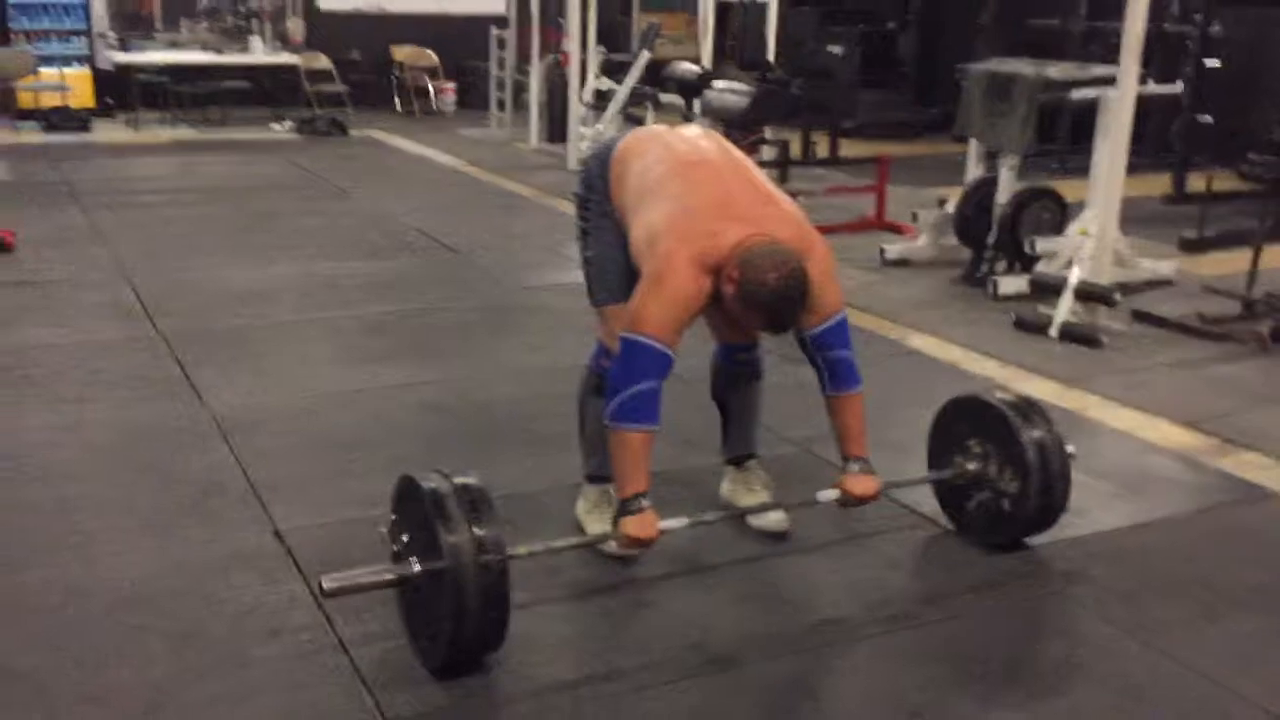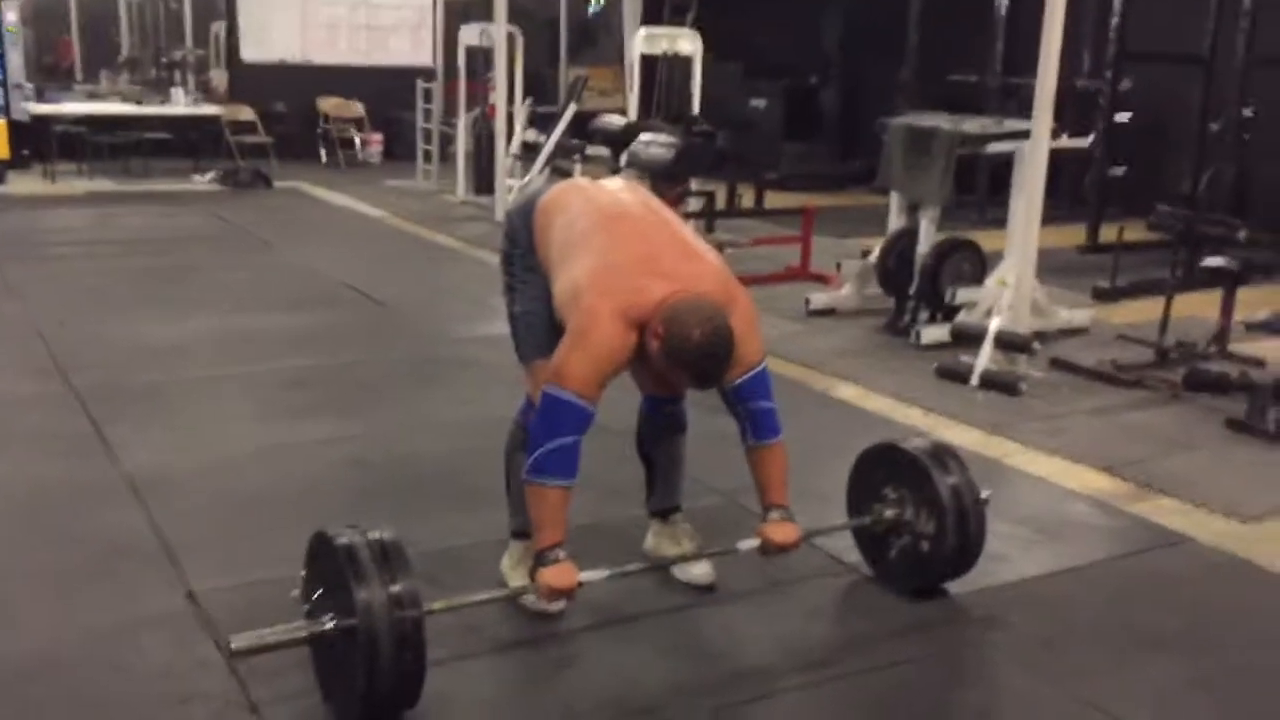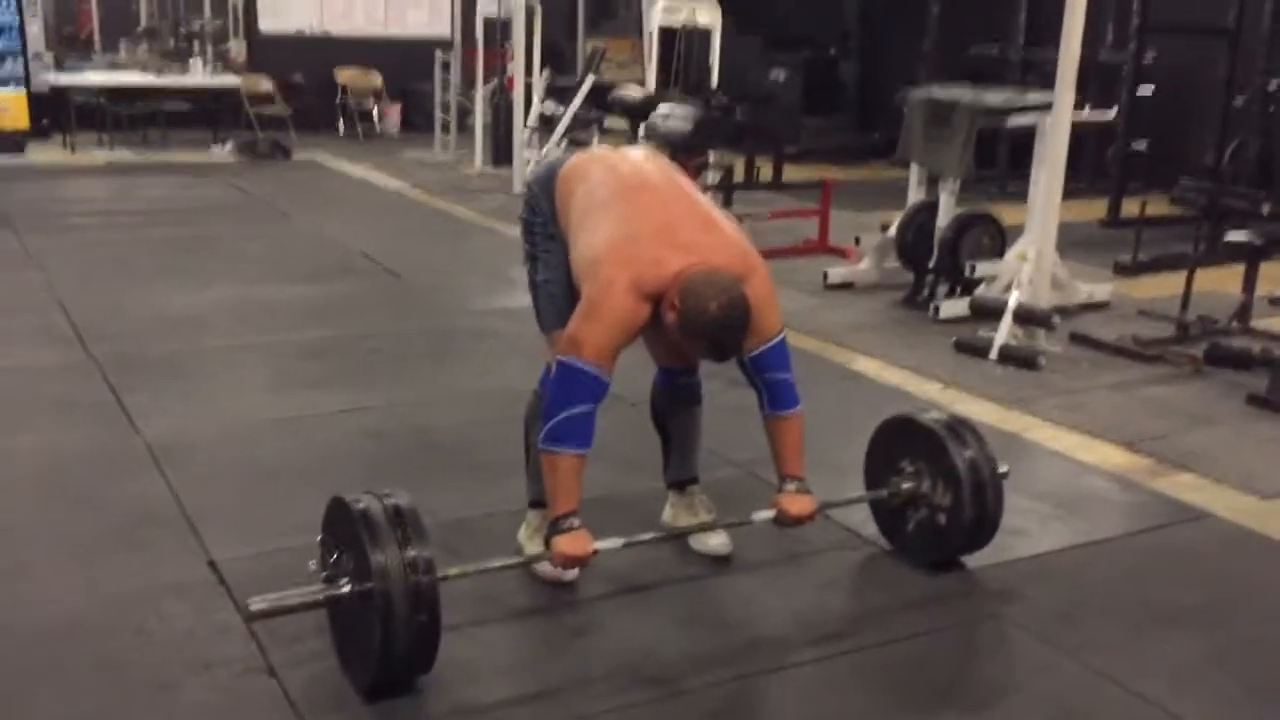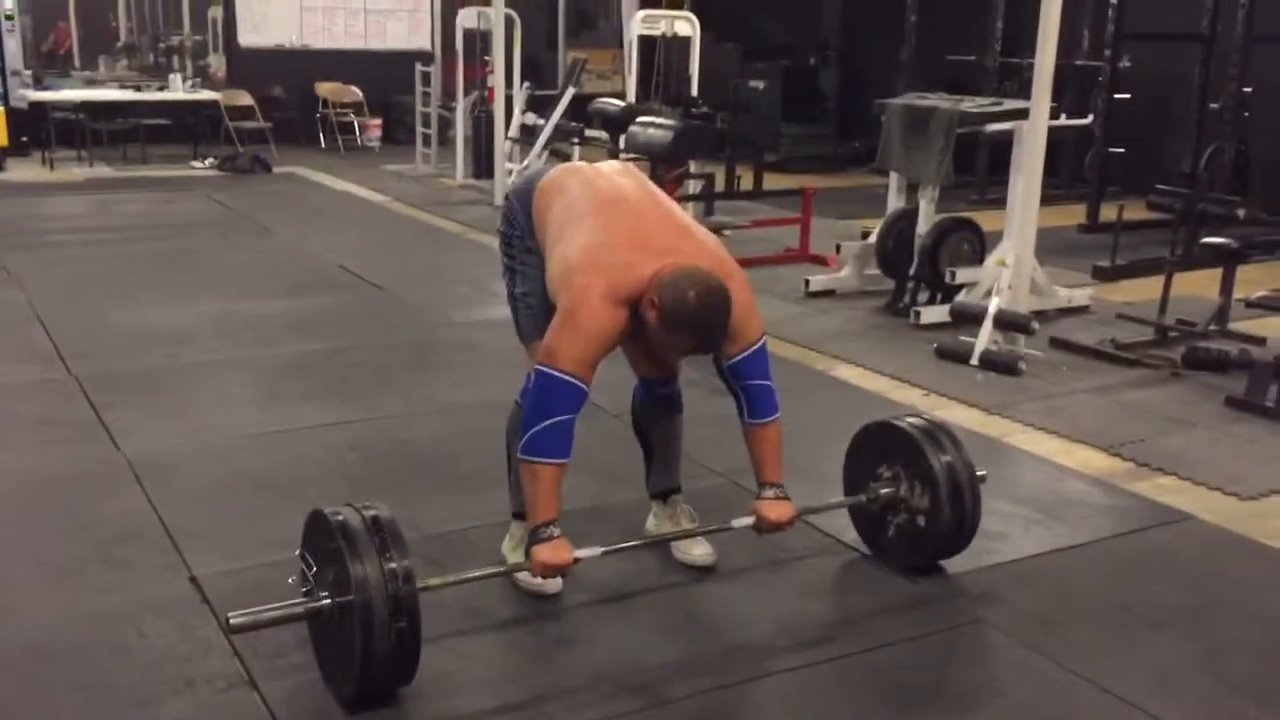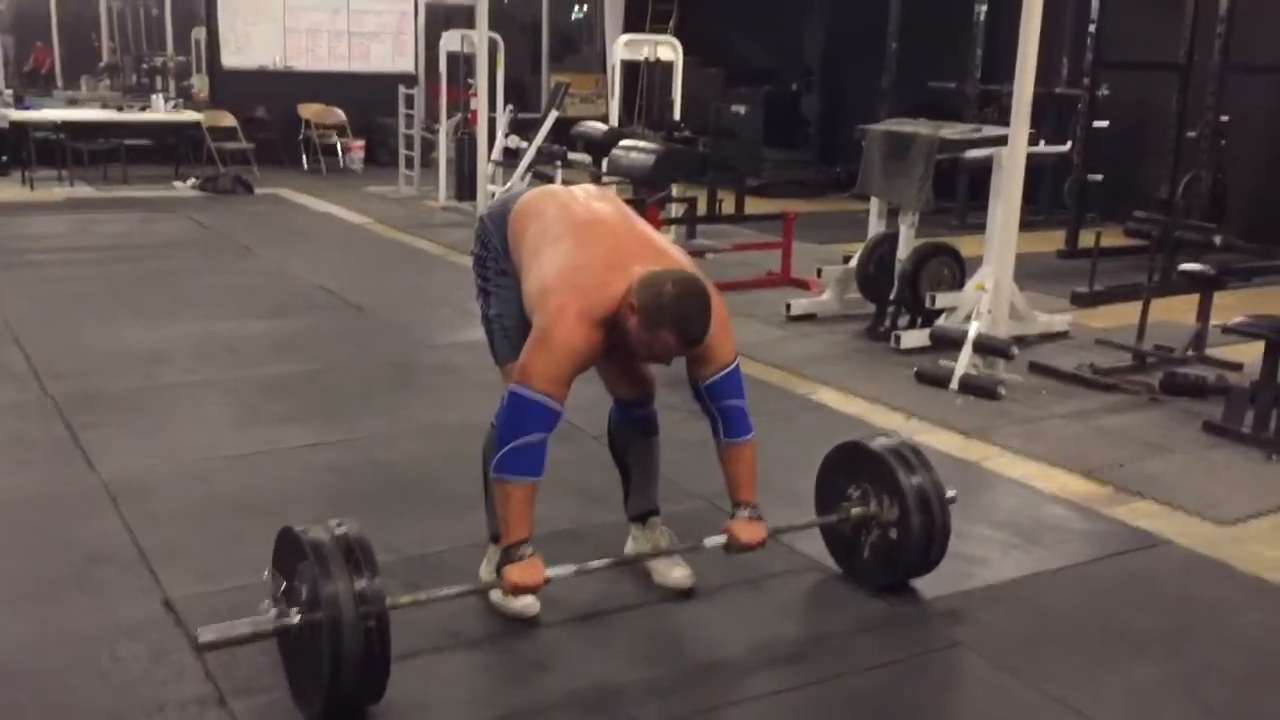
dt=0.5s
person 1, frame 1
left shoulder: (807, 253)
right shoulder: (682, 265)
left elbow: (835, 356)
right elbow: (637, 378)
left wrist: (857, 463)
right wrist: (634, 502)
left knee: (740, 340)
right knee: (623, 345)
left ankle: (741, 470)
right ankle: (598, 489)
person 1, frame 2
left shoulder: (729, 308)
right shoulder: (606, 322)
left elbow: (756, 407)
right elbow: (556, 430)
left wrist: (777, 513)
right wrist: (551, 556)
left knee: (664, 394)
right knee: (551, 400)
left ankle: (667, 524)
right ankle: (524, 546)
person 1, frame 3
left shoulder: (748, 276)
right shoulder: (621, 289)
left elbow: (774, 377)
right elbow: (571, 399)
left wrist: (793, 483)
right wrist: (566, 523)
left knee: (679, 365)
right knee: (569, 364)
left ankle: (684, 496)
right ankle: (542, 514)
person 1, frame 4
left shoulder: (726, 285)
right shoulder: (597, 298)
left elbow: (753, 384)
right elbow: (551, 408)
left wrist: (772, 490)
right wrist: (546, 532)
left knee: (660, 374)
right knee: (549, 380)
left ankle: (667, 507)
right ankle: (524, 527)
person 1, frame 5
left shoulder: (696, 308)
right shoulder: (573, 318)
left elbow: (727, 405)
right elbow: (524, 427)
left wrist: (746, 509)
right wrist: (518, 551)
left knee: (637, 394)
right knee: (526, 400)
left ankle: (646, 529)
right ankle: (499, 550)
